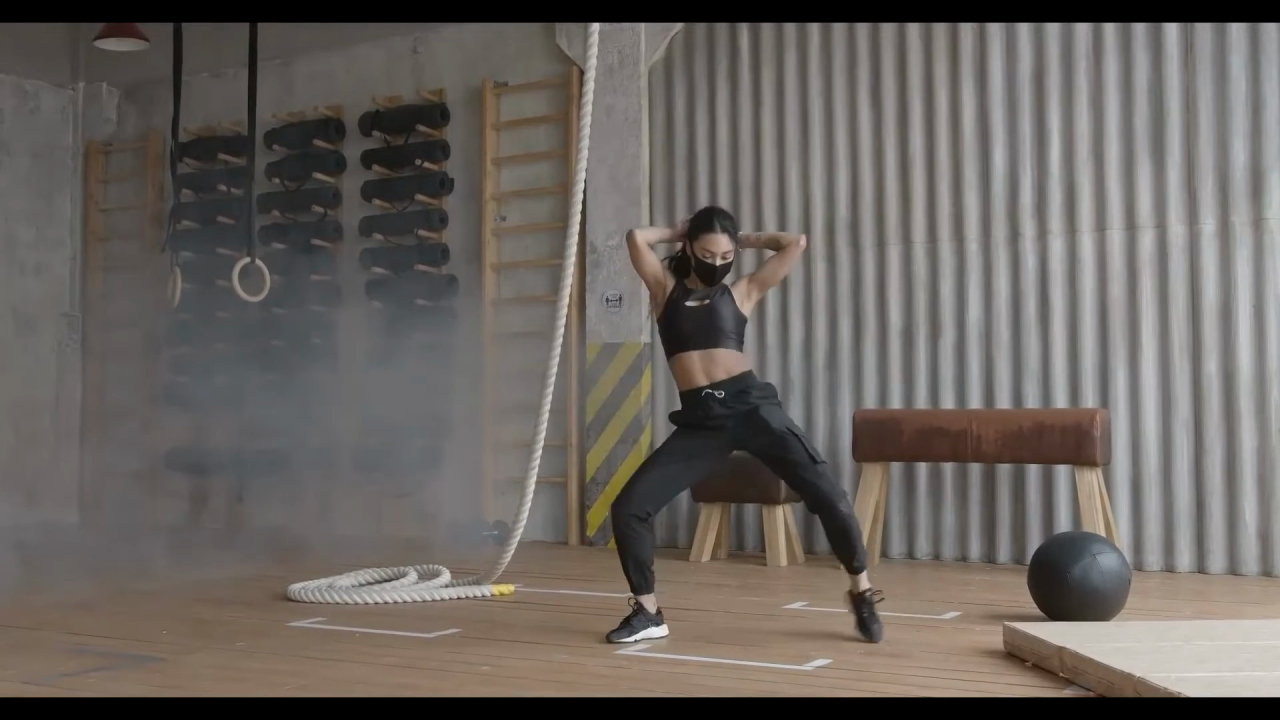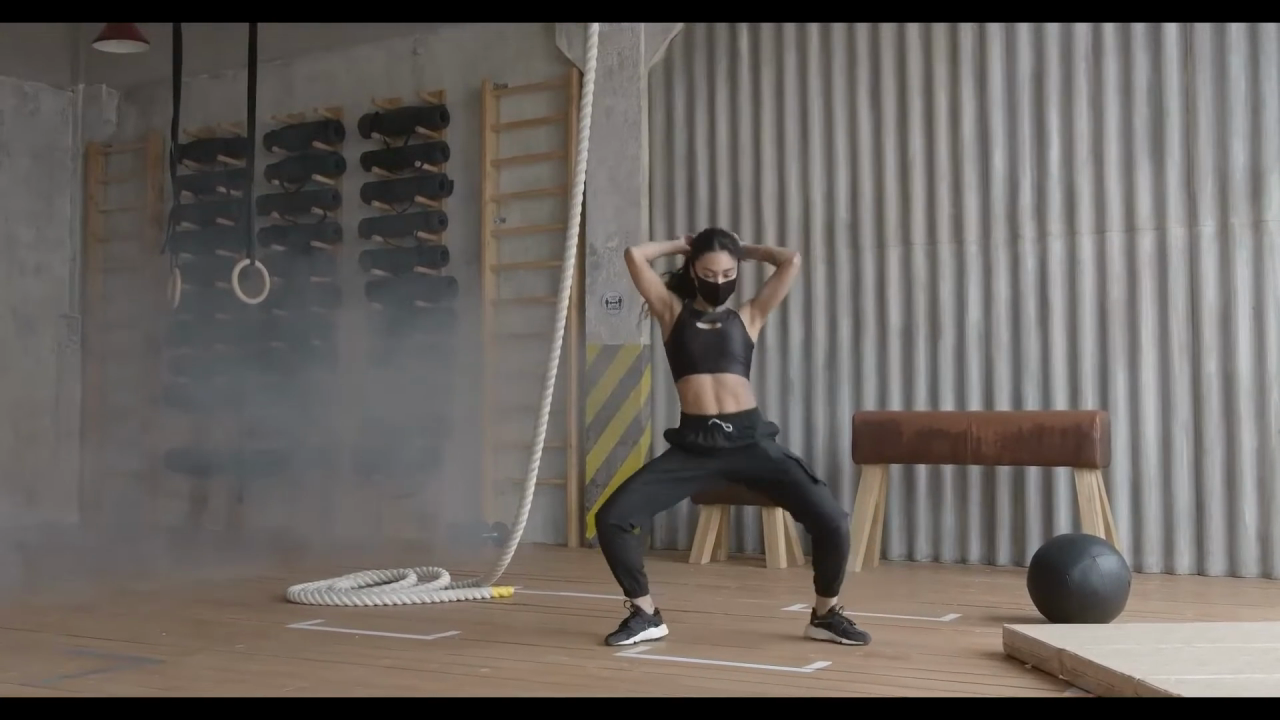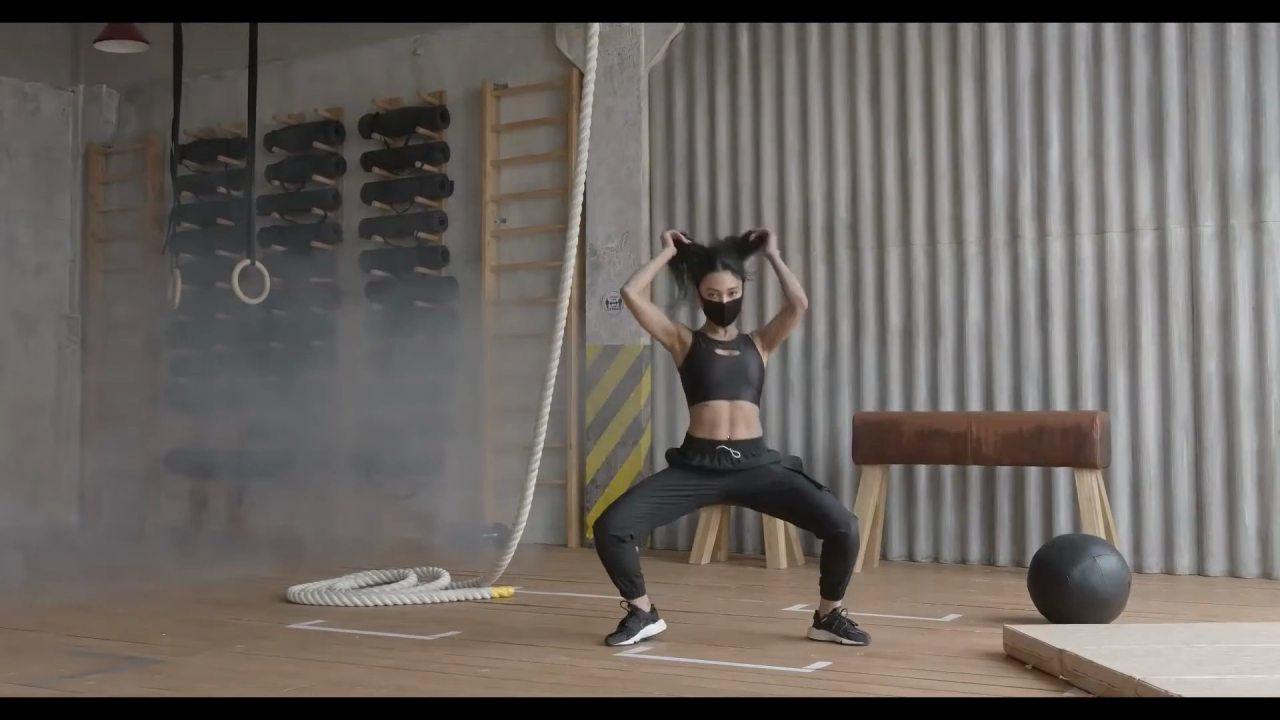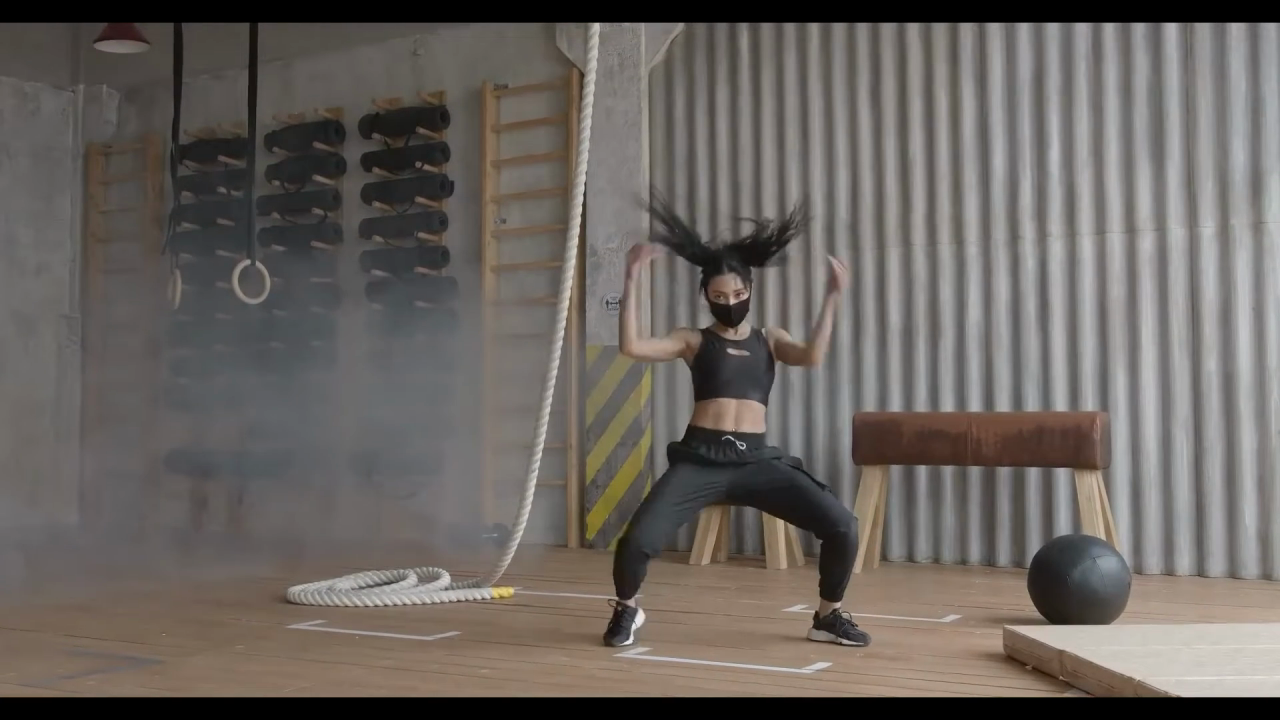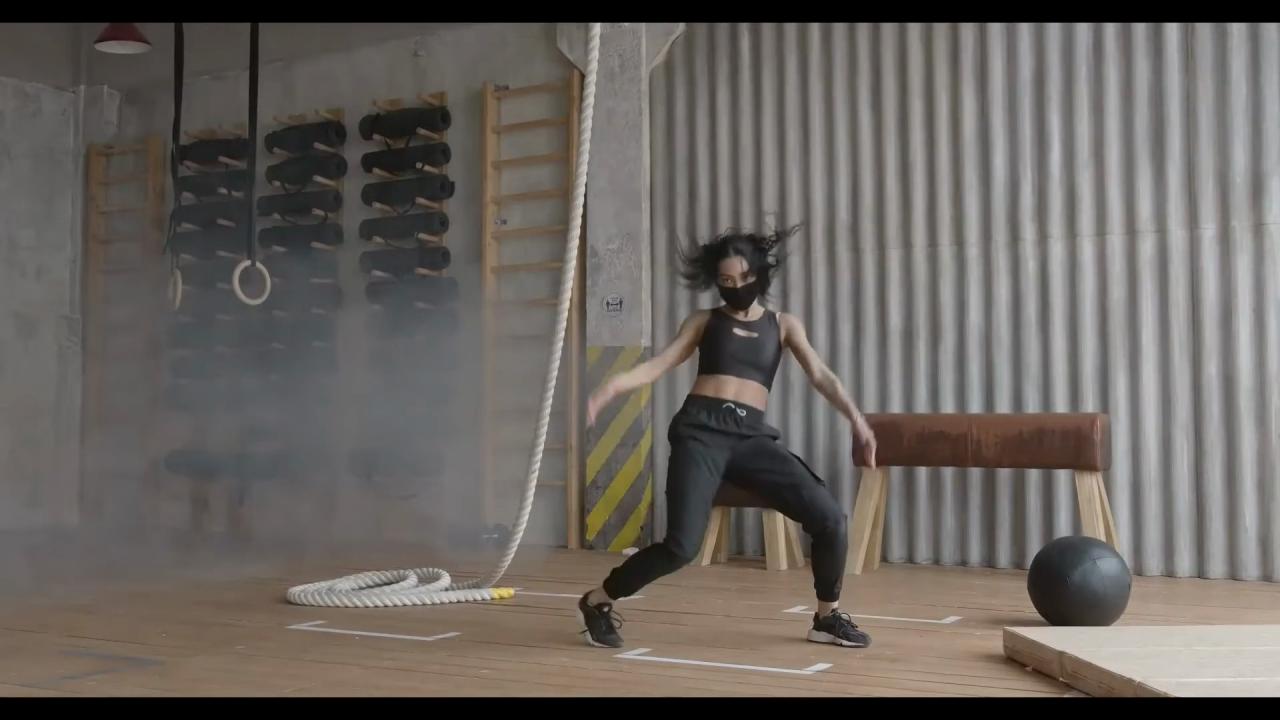
dt=0.2s
person 1, frame 1
left shoulder: (742, 292)
right shoulder: (665, 288)
left elbow: (796, 243)
right elbow: (636, 238)
left wrist: (743, 240)
right wrist: (680, 233)
left hip: (750, 404)
right hip: (699, 420)
left knee: (827, 495)
right knee: (628, 508)
left ankle: (861, 590)
right ankle: (648, 611)
person 1, frame 2
left shoulder: (748, 317)
right shoulder: (673, 310)
left elbow: (791, 261)
right elbow: (634, 255)
left wrist: (744, 249)
right wrist: (681, 245)
left hip: (748, 439)
right hip: (694, 446)
left knee: (831, 519)
right knee: (612, 518)
left ankle: (825, 611)
right ankle: (645, 614)
person 1, frame 3
left shoulder: (760, 344)
right shoulder: (684, 340)
left elbow: (798, 305)
right elbow: (632, 294)
left wrist: (771, 252)
right wrist: (668, 251)
left hip: (754, 465)
right hip: (698, 466)
left knee: (843, 526)
right knee: (609, 527)
left ankle: (828, 615)
right ankle: (642, 611)
person 1, frame 4
left shoulder: (771, 340)
right shoulder: (694, 340)
left elbow: (812, 357)
right elbow: (632, 347)
left wrist: (831, 298)
right wrist: (633, 277)
left hip: (756, 460)
right hip: (700, 459)
left knee: (843, 526)
right knee: (639, 540)
left ankle: (828, 615)
right ankle: (626, 607)
person 1, frame 5
left shoulder: (783, 325)
right shoulder: (703, 321)
left elbow: (818, 374)
right elbow: (654, 367)
left wrist: (854, 416)
right wrist: (606, 391)
left hip: (753, 438)
right hip: (700, 433)
left knee: (830, 520)
right knee: (681, 546)
left ankle: (827, 616)
right ankle: (598, 603)
